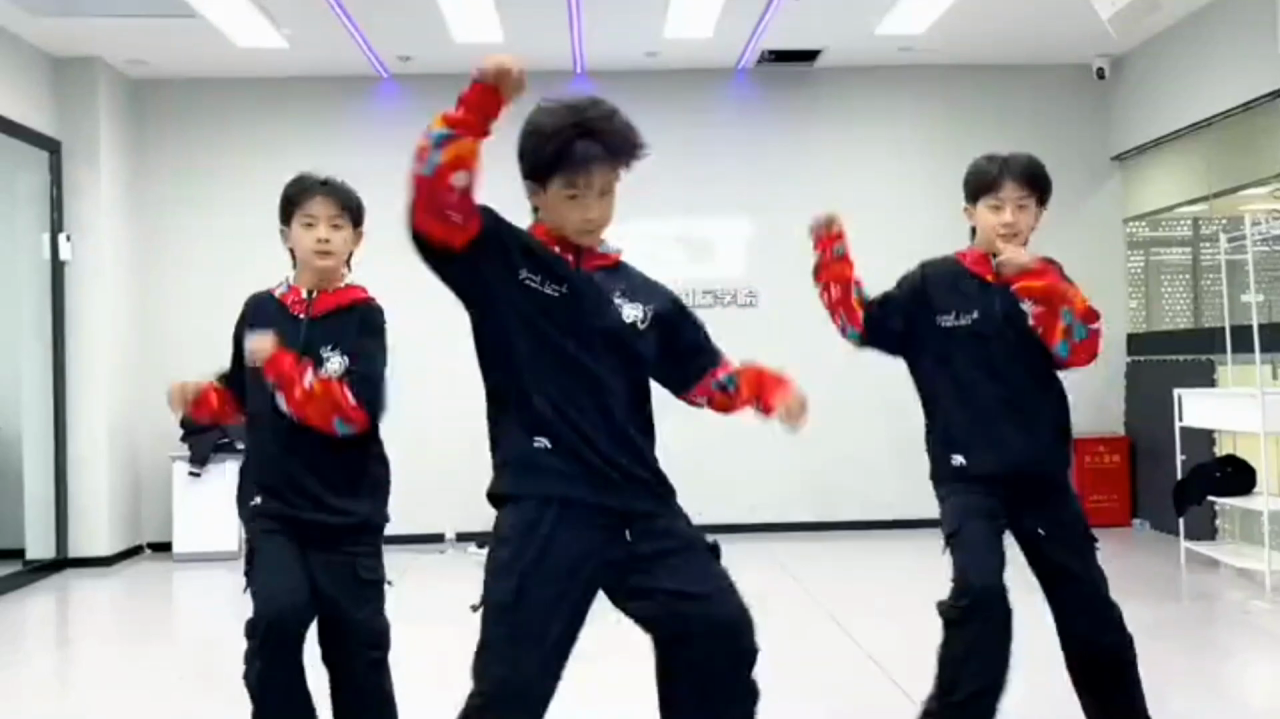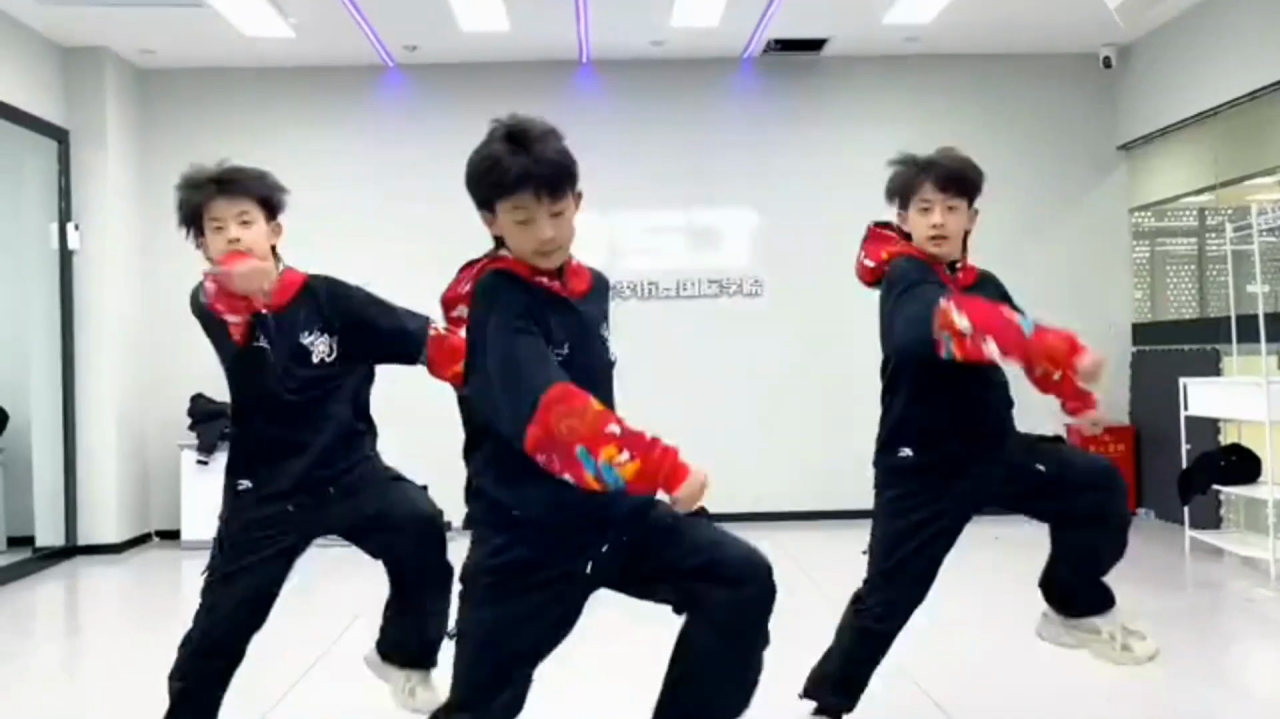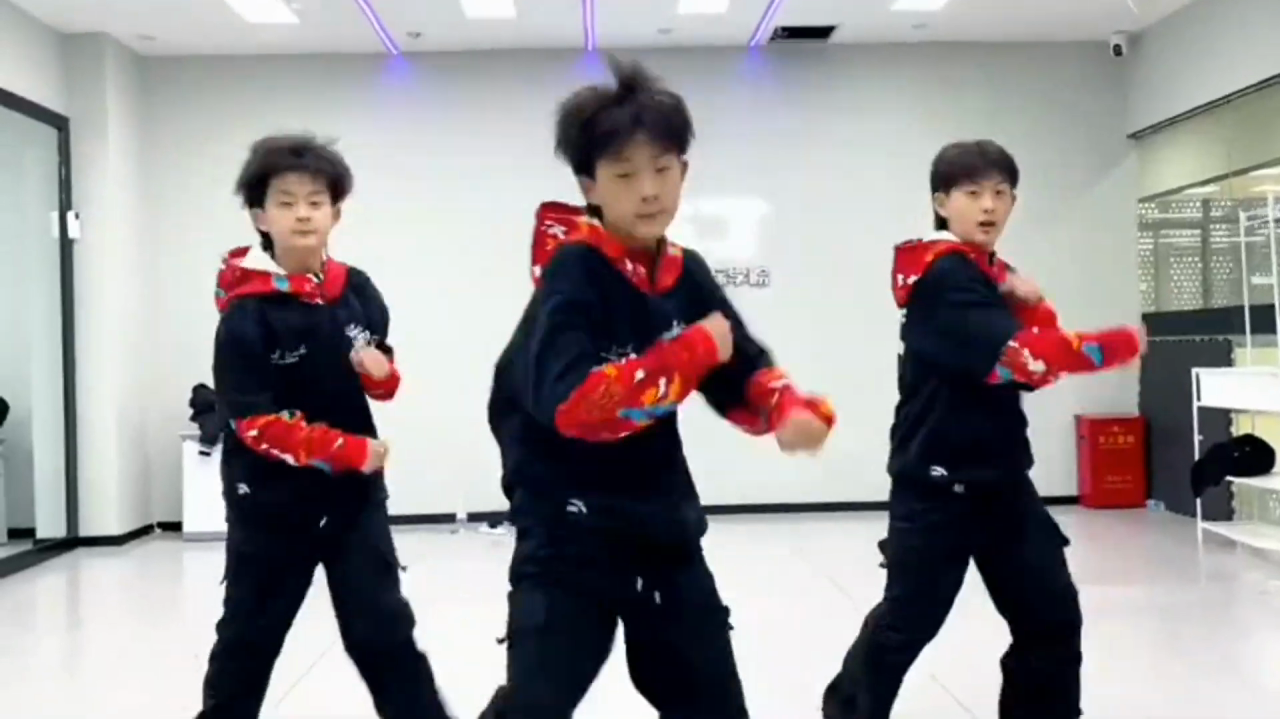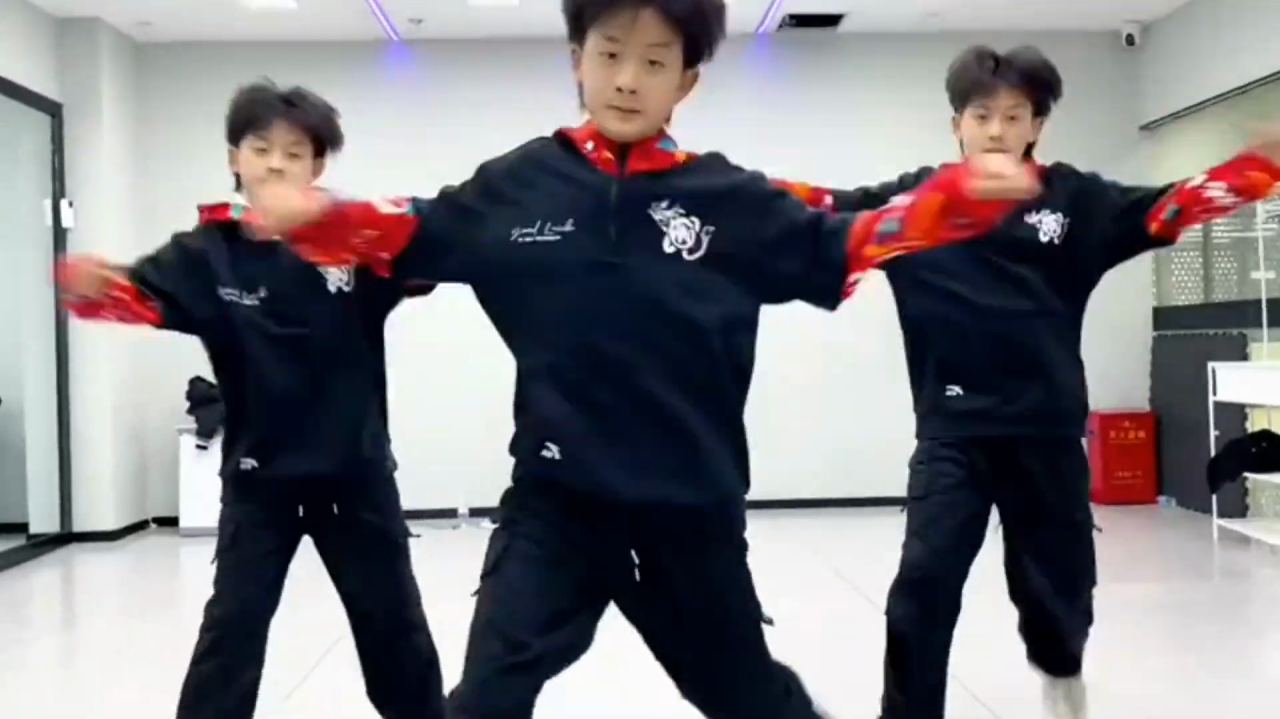
dt=0.2s
person 1, frame 1
left shoulder: (634, 291)
right shoulder: (505, 258)
left elbow: (707, 376)
right elbow: (434, 210)
left wrist: (768, 388)
right wrist: (481, 102)
left hip: (639, 503)
right hip: (548, 502)
left knee: (721, 635)
person 1, frame 2
left shoulder: (593, 295)
right shoulder: (501, 301)
right elbow: (546, 410)
left wrist: (651, 475)
right wrist: (659, 467)
left hip: (615, 511)
right hip: (525, 534)
left knee: (743, 582)
person 1, frame 3
left shoulder: (689, 276)
right shoulder: (574, 275)
left elbow: (747, 376)
right elbow: (575, 405)
left wrist: (795, 411)
right wrist: (690, 354)
left hip: (665, 531)
right hip: (570, 542)
person 1, frame 4
left shoulder: (721, 192)
right shoulder: (526, 181)
left elbow: (849, 247)
right elbow: (403, 242)
left wrist: (963, 194)
right wrist: (316, 216)
left hip: (690, 514)
right hip: (556, 505)
person 2, frame 1
left shoulder: (1047, 278)
right shoulder: (935, 282)
left elbow: (1080, 346)
right elbow: (861, 324)
left wrist: (1037, 279)
right wrist: (830, 249)
left hip: (1042, 475)
right hip: (967, 477)
left knee: (1088, 601)
right knee: (979, 597)
person 2, frame 2
left shoulder: (983, 286)
right shoulder: (906, 276)
left elbow: (1019, 332)
right elbow: (955, 323)
left wrist: (1073, 391)
right wrist: (1056, 349)
left hip: (992, 452)
right hip: (917, 469)
left knee: (1098, 485)
right knee: (884, 604)
left ankle: (1077, 609)
person 2, frame 3
left shoulder: (998, 280)
right shoulder: (943, 276)
left elbow: (1038, 345)
right elbow: (1015, 360)
left wrist: (1034, 309)
right wrist: (1116, 345)
left hip: (1001, 478)
right hip: (933, 484)
left knee: (1051, 618)
right knee: (906, 620)
person 2, frame 4
left shoulder: (1069, 196)
right shoulder: (922, 194)
left elbow: (1166, 212)
right elbow: (829, 220)
left hip: (1048, 430)
right hip: (954, 429)
left knee: (1061, 585)
right knee: (926, 578)
left ankle: (1057, 662)
person 3, frame 1
left shoulder: (361, 318)
right shoulder: (259, 311)
left elbow: (352, 413)
right elbow: (241, 395)
left wrist: (279, 361)
right wrist: (198, 400)
left hip: (345, 512)
right hip: (272, 509)
left knee: (357, 641)
right knee: (277, 620)
person 3, frame 2
left shoulder: (327, 297)
right shoulder: (216, 298)
left elbow: (418, 337)
right elbow: (227, 306)
right wrist: (240, 282)
left hip: (347, 475)
right hip: (264, 490)
left knee: (421, 534)
right knee: (221, 625)
left ankle: (403, 656)
person 3, frame 3
left shoulder: (356, 290)
right shoulder: (246, 310)
right elbow: (255, 420)
left wrist: (379, 370)
right wrist: (349, 451)
left hip: (354, 490)
right hip: (269, 502)
left knee: (382, 631)
right knee: (248, 636)
person 3, frame 4
right shoulder: (204, 251)
right elbow: (132, 296)
right wrist: (90, 283)
left hip: (356, 473)
right hip: (261, 477)
left knee: (392, 619)
right knee: (234, 629)
